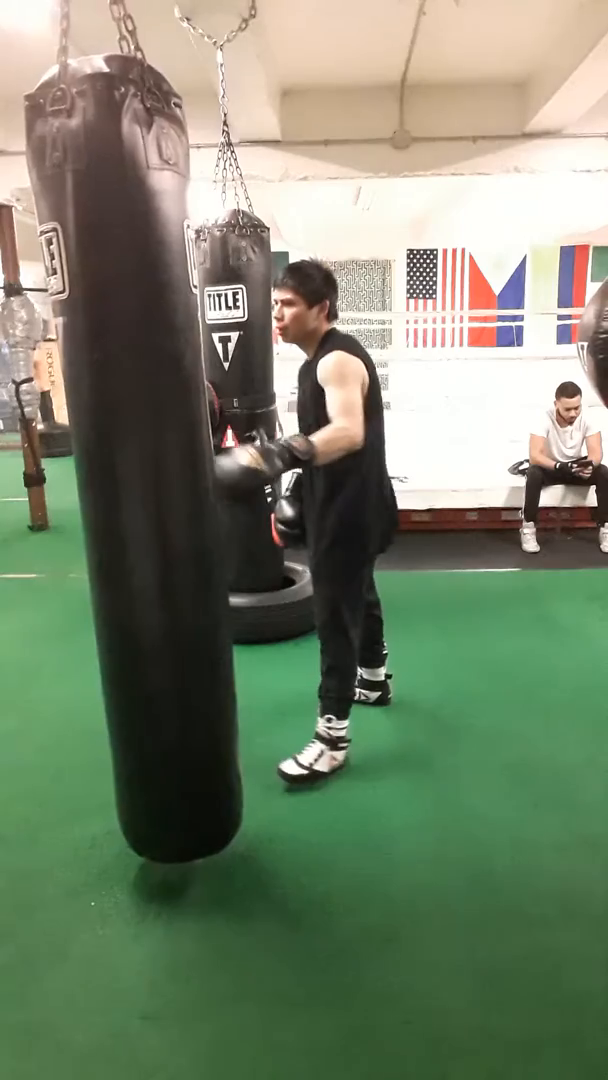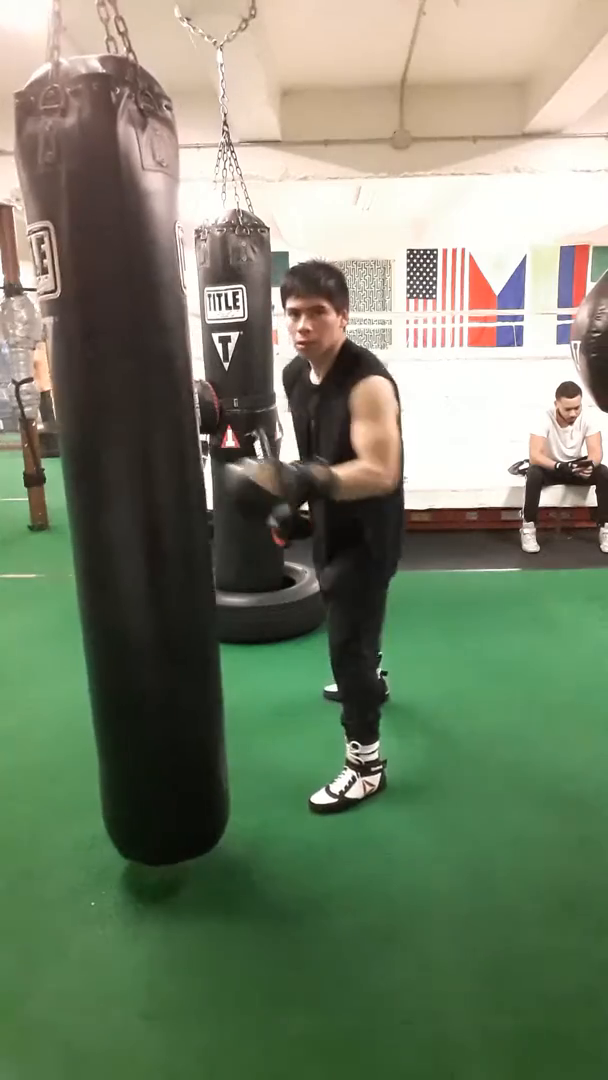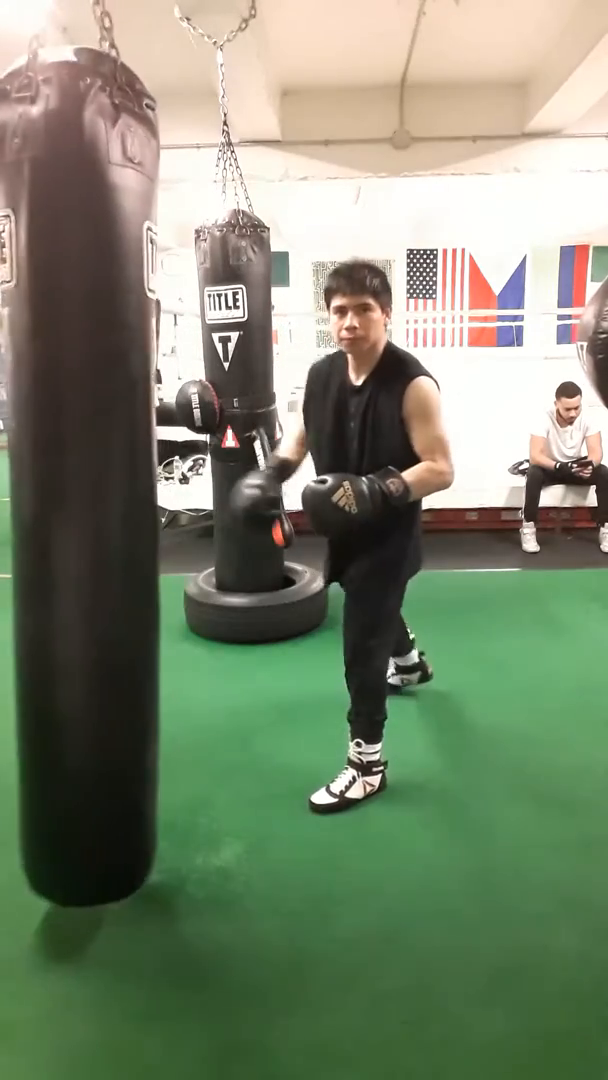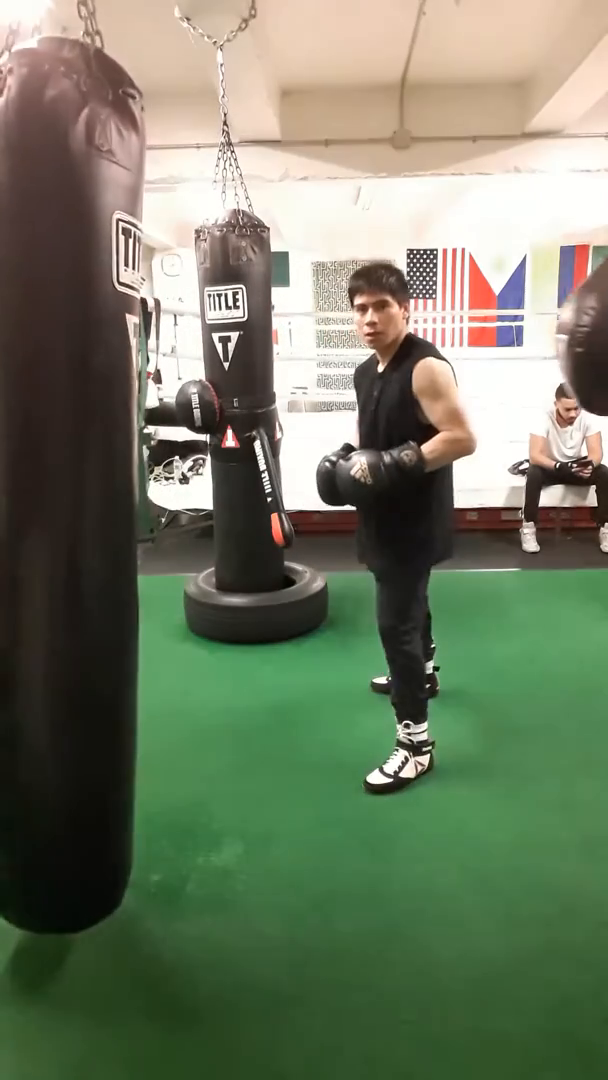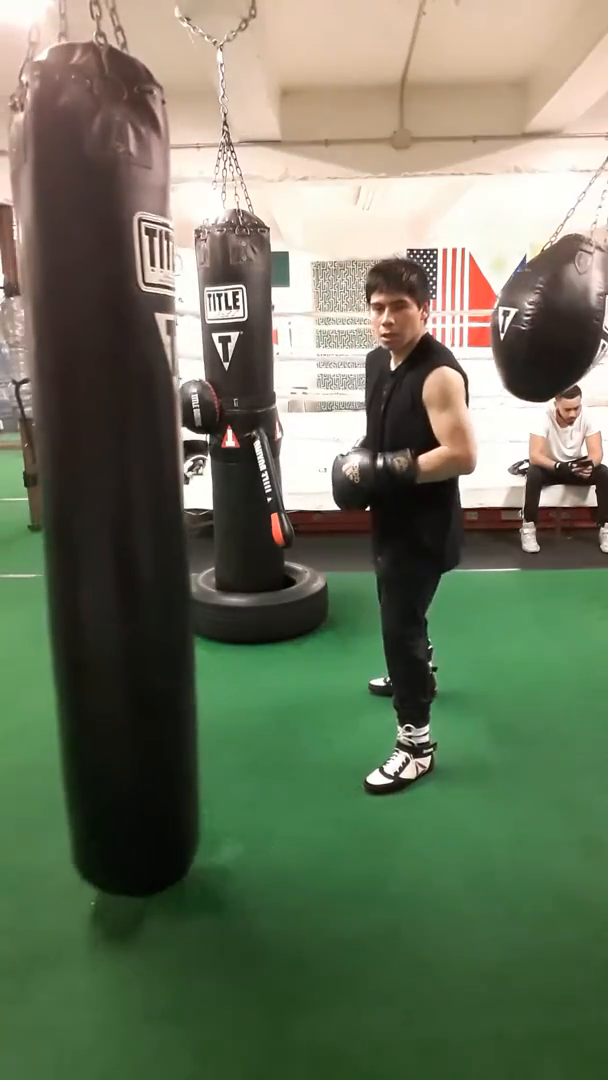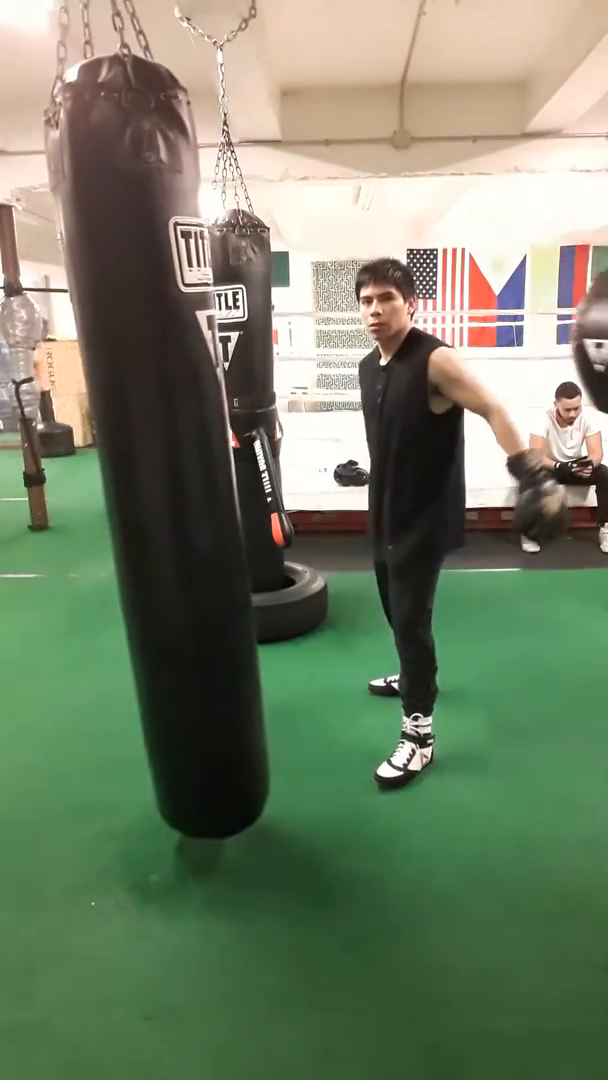
dt=0.5s
person 1, frame 1
left shoulder: (340, 359)
right shoulder: (312, 363)
left elbow: (347, 433)
left wrist: (273, 455)
right wrist: (302, 499)
left hip: (352, 510)
right hip: (334, 504)
left knee: (334, 614)
right knee: (357, 595)
left ankle: (332, 739)
right ankle: (373, 679)
person 1, frame 2
left shoulder: (368, 382)
right shoulder: (295, 373)
left elbow: (382, 474)
left wrist: (294, 479)
right wrist: (284, 481)
left hip: (366, 533)
right hip: (328, 527)
left knee: (348, 637)
right knee: (350, 623)
left ankle: (365, 764)
right ankle: (370, 680)
person 1, frame 3
left shoulder: (413, 384)
right shoulder: (321, 375)
left elbow: (440, 469)
right elbow: (300, 440)
left wrist: (372, 491)
right wrist: (267, 478)
left hip: (388, 534)
right hip: (348, 529)
left knee: (362, 641)
right knee: (376, 613)
left ankle: (366, 763)
right ankle: (410, 663)
person 1, frame 4
left shoulder: (425, 366)
right shoulder: (366, 371)
left elbow: (462, 438)
left wrist: (393, 464)
right wrist: (348, 458)
left hip: (416, 516)
right hip: (385, 513)
left knee: (394, 618)
right knee: (407, 599)
left ankle: (415, 742)
right ankle: (422, 670)
person 1, frame 5
left shoulder: (439, 373)
right shoulder: (377, 361)
left elbow: (462, 456)
left wrist: (382, 469)
right wrist: (358, 461)
left hip: (423, 524)
right hip: (392, 519)
left knee: (400, 625)
right knee: (401, 611)
left ankle: (416, 745)
right ankle: (418, 676)
person 1, frame 6
left shoulder: (433, 360)
right shoulder: (368, 366)
left elbow: (493, 412)
left wrist: (533, 477)
left hip: (424, 514)
right hip: (387, 510)
left knee: (409, 615)
right knee: (396, 607)
left ankle: (419, 734)
right ankle: (414, 674)
